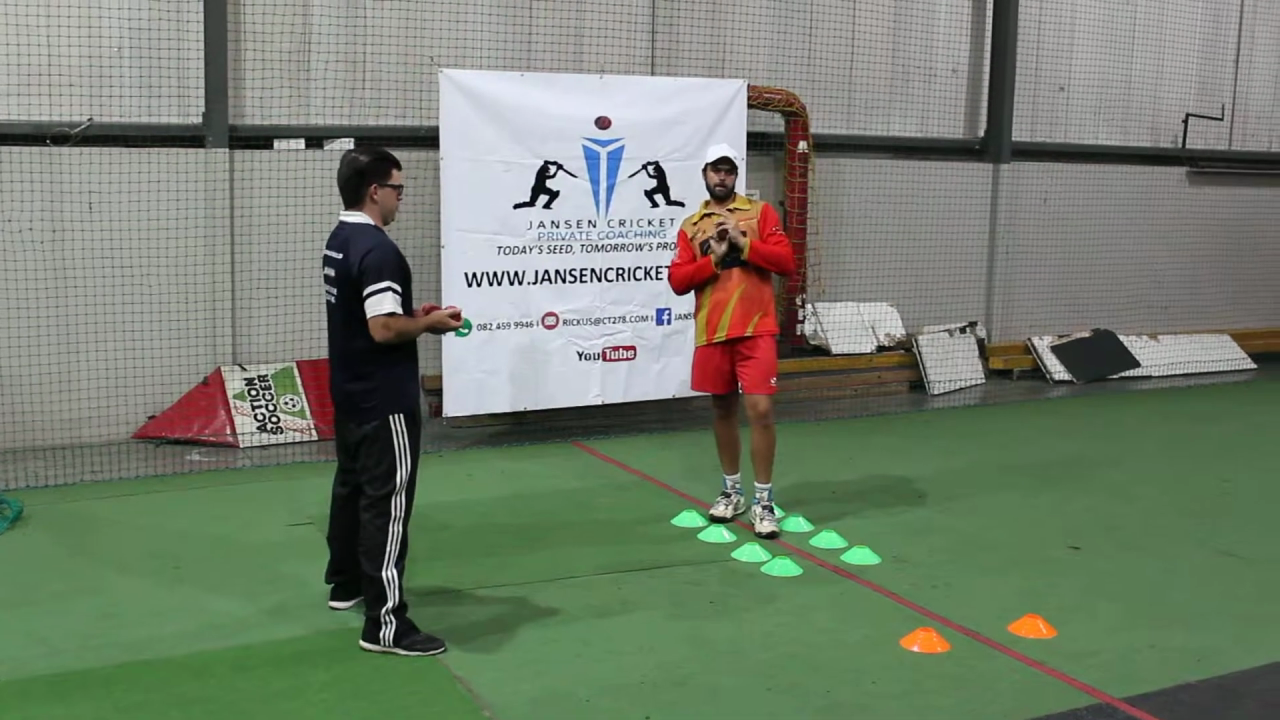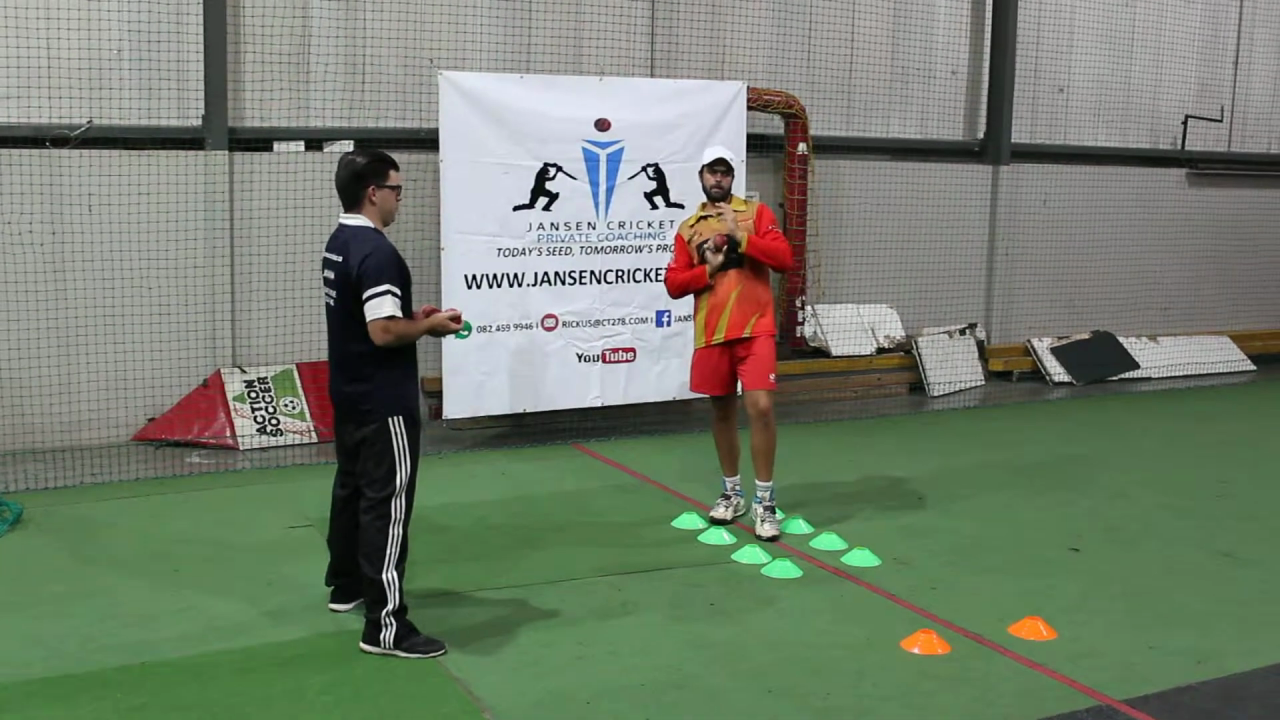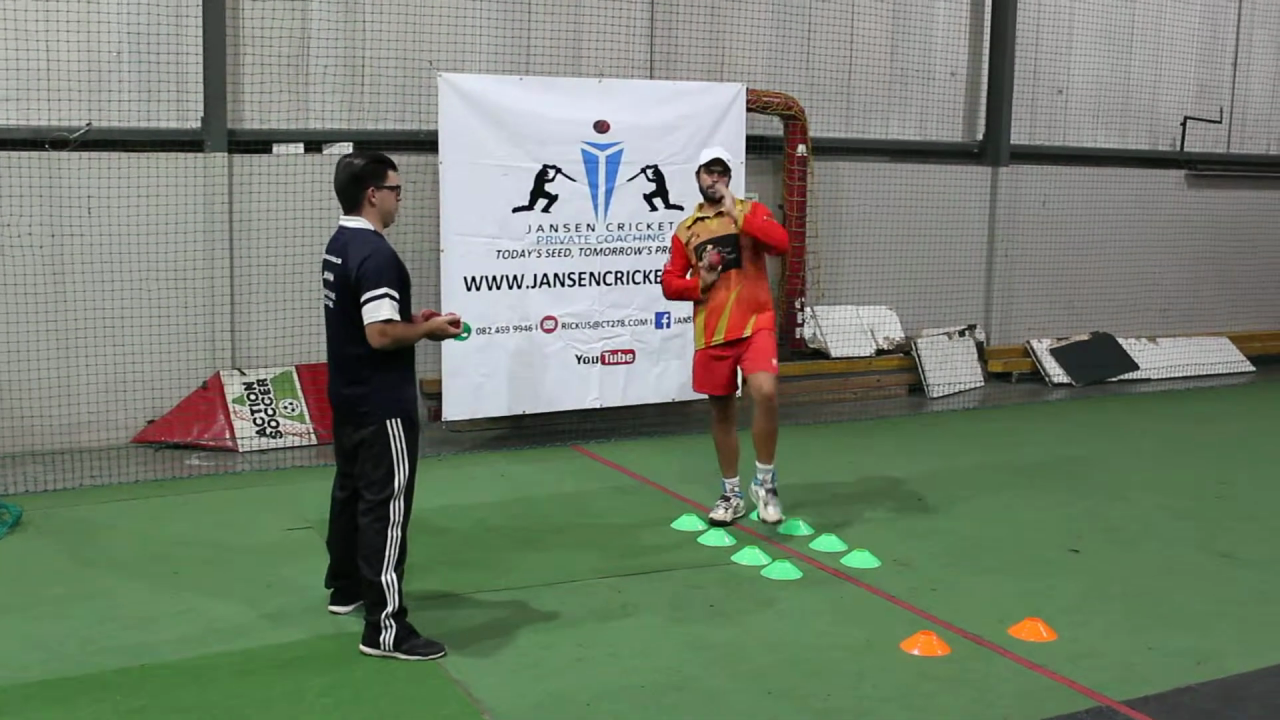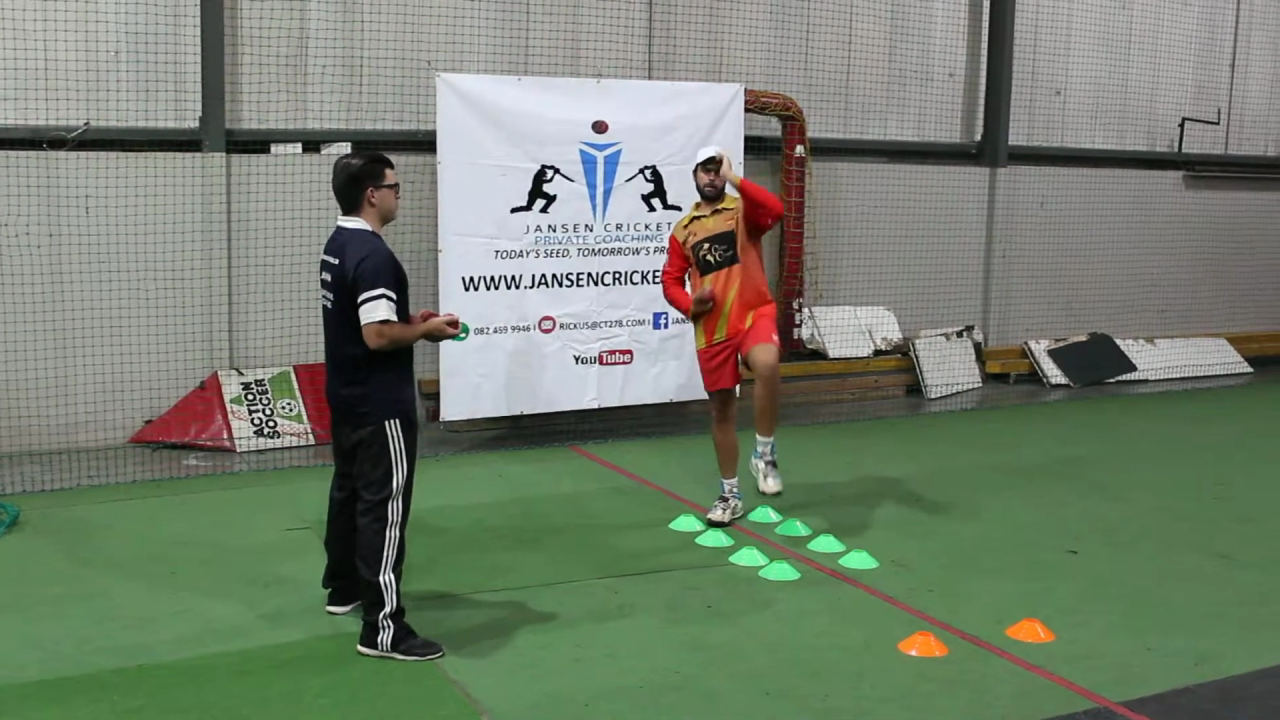
dt=0.2s
person 1, frame 1
left shoulder: (339, 241)
right shoulder: (377, 249)
right elbow: (385, 329)
left wrist: (412, 313)
right wrist: (430, 322)
left hip: (351, 392)
right hip: (384, 400)
left knee: (352, 486)
right knee: (387, 503)
left ankle: (346, 583)
right ankle: (385, 623)
person 1, frame 2
left shoulder: (338, 243)
right shoulder: (376, 252)
right elbow: (384, 332)
left wrist: (411, 315)
right wrist: (430, 326)
left hip: (350, 395)
right hip: (383, 403)
left knee: (352, 488)
right knee: (387, 505)
left ankle: (346, 585)
right ankle: (385, 625)
person 1, frame 3
left shoulder: (339, 245)
right shoulder: (376, 255)
right elbow: (381, 335)
left wrist: (411, 318)
right wrist: (428, 330)
left hip: (349, 397)
right hip: (381, 405)
left knee: (351, 490)
right knee: (385, 508)
left ankle: (346, 587)
right ankle: (385, 627)
person 1, frame 4
left shoulder: (338, 244)
right shoulder: (373, 256)
right elbow: (378, 336)
left wrist: (409, 319)
right wrist: (426, 330)
left hip: (347, 397)
right hip: (380, 405)
left knee: (349, 491)
right knee: (384, 508)
left ankle: (344, 588)
right ankle: (382, 627)
person 2, frame 1
left shoulder: (761, 212)
right shoulder: (691, 226)
left elbow: (785, 262)
right elbow: (677, 281)
left wrist: (743, 243)
right wrist: (713, 258)
left hip: (755, 330)
right hip: (712, 333)
left knee: (760, 410)
right knee: (723, 409)
left ankle: (763, 500)
right ankle: (731, 491)
person 2, frame 2
left shoulder: (756, 213)
right shoulder: (688, 228)
left elbow: (784, 259)
right elbow: (673, 284)
left wrist: (741, 237)
right wrist: (708, 269)
left hip: (754, 330)
right hip: (711, 334)
left knee: (761, 408)
right knee: (722, 411)
left ankle: (764, 500)
right ankle: (731, 492)
person 2, frame 3
left shoulder: (752, 211)
right shoulder: (685, 230)
left elbow: (781, 244)
right elbow: (669, 284)
left wrist: (739, 217)
right wrist: (699, 285)
left hip: (755, 324)
right hip: (711, 333)
left knee: (765, 393)
right knee: (721, 411)
left ankle: (765, 482)
right ankle: (731, 493)
person 2, frame 4
left shoulder: (743, 208)
right shoulder: (682, 229)
left elbow: (775, 210)
right elbow: (670, 281)
left wrist: (735, 180)
right wrist: (690, 304)
left hip: (755, 314)
right hip: (713, 329)
left knee: (767, 368)
right knee: (722, 409)
left ankle: (765, 455)
right ankle: (730, 494)
